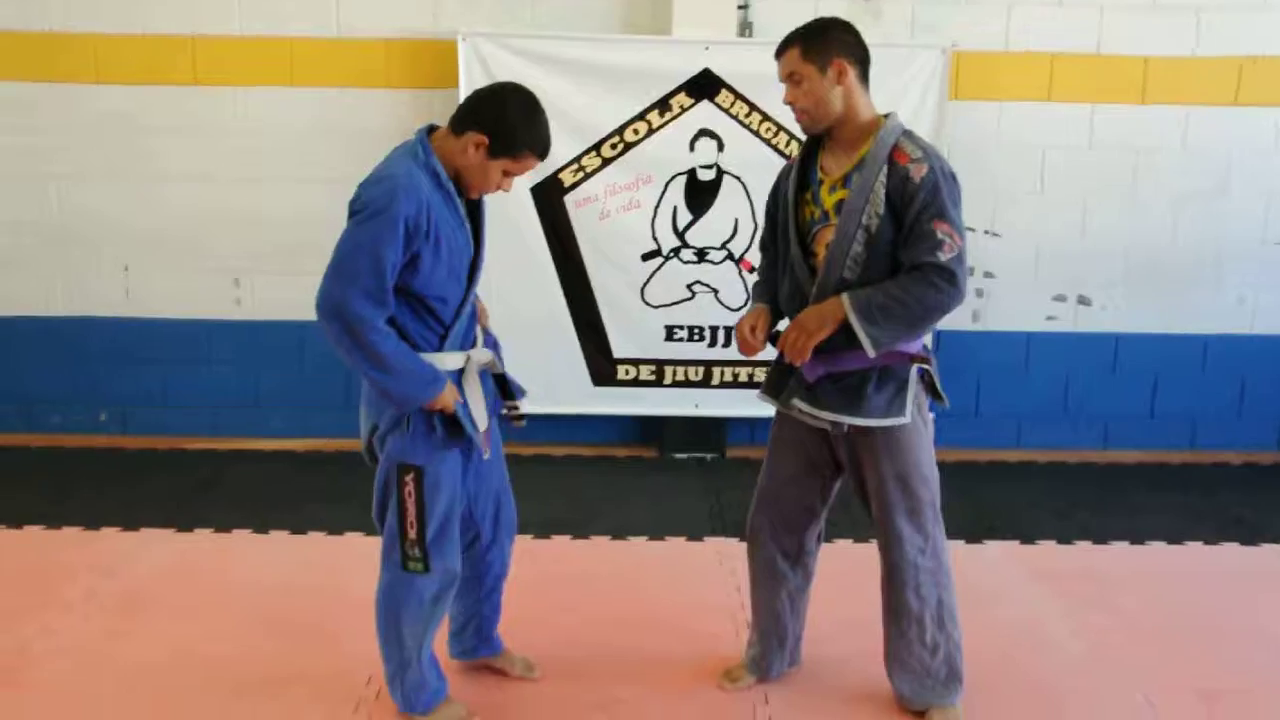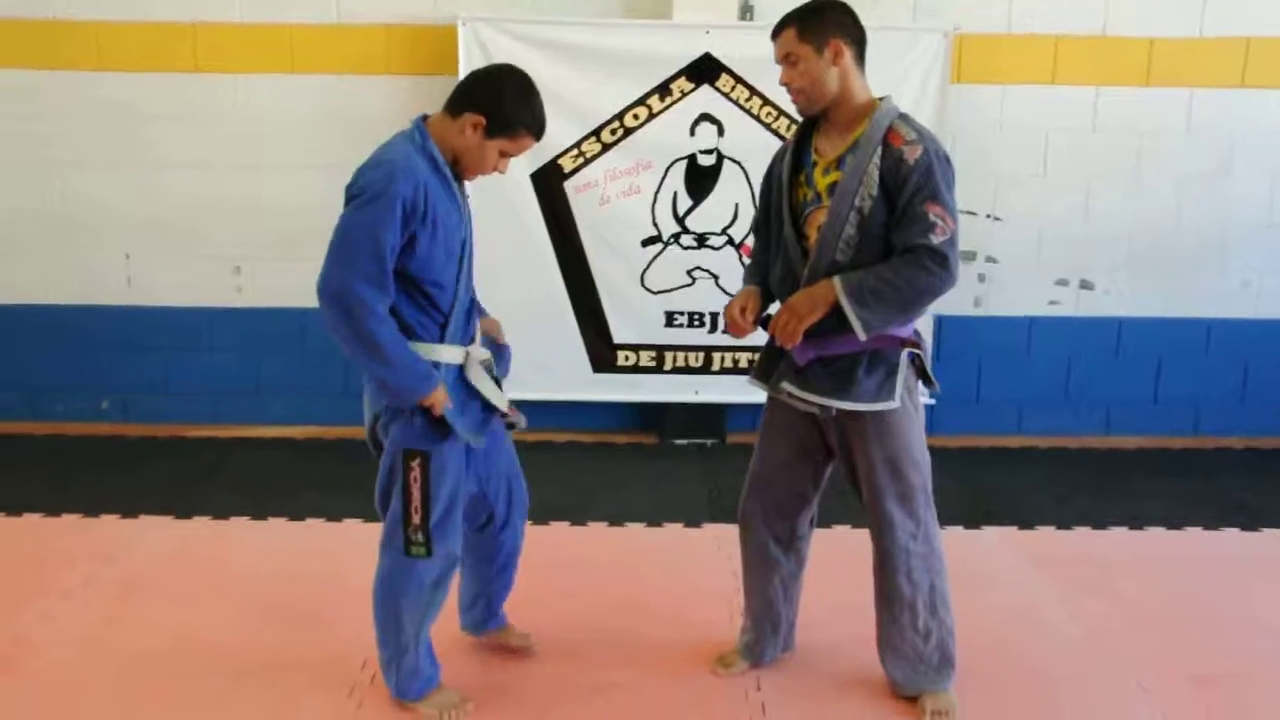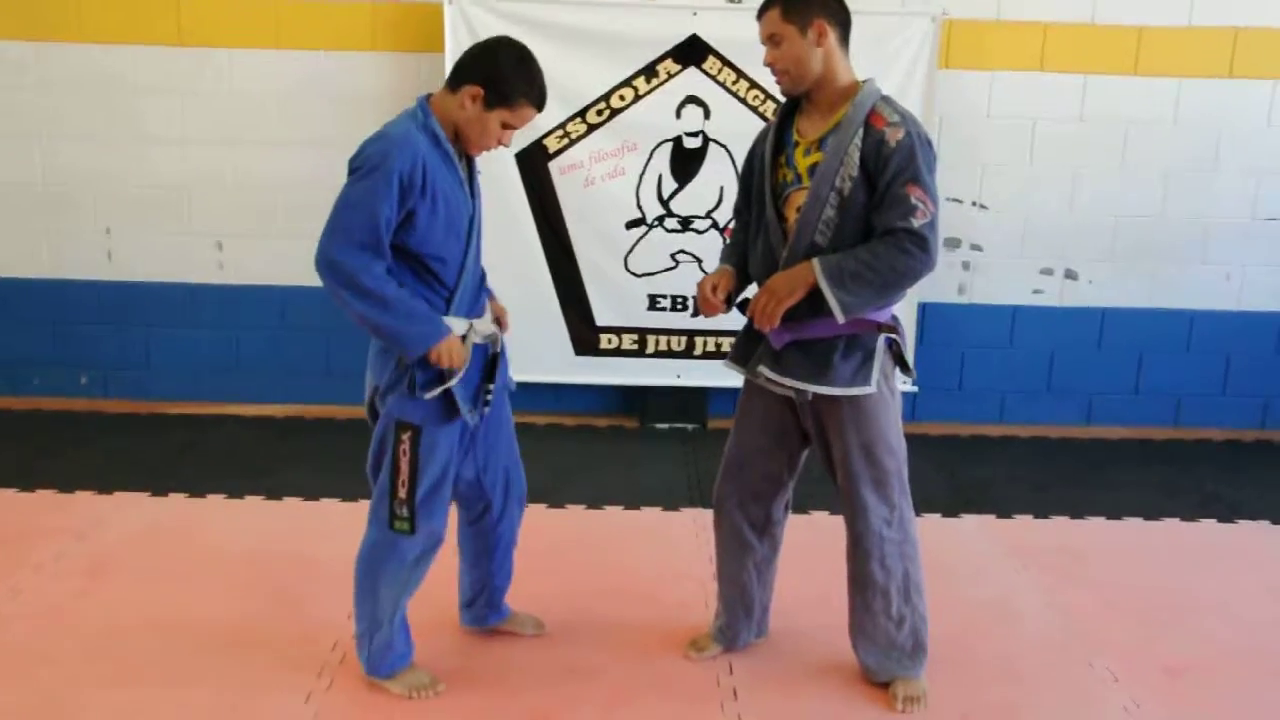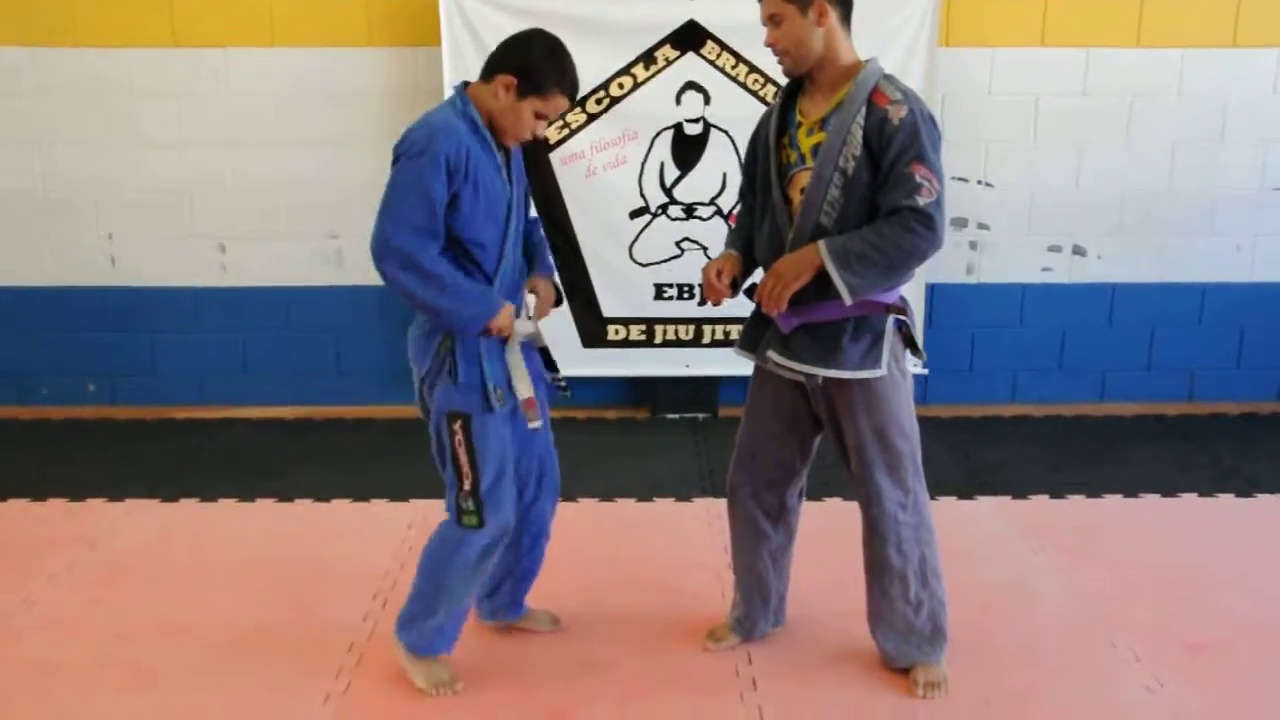
dt=0.3s
person 1, frame 1
left shoulder: (914, 167)
right shoulder: (799, 171)
left elbow: (942, 281)
left wrist: (839, 312)
right wrist: (764, 309)
left hip: (884, 390)
right hip: (807, 384)
left knee: (909, 546)
right knee: (775, 529)
right ankle: (770, 654)
person 1, frame 2
left shoulder: (908, 151)
right shoulder: (793, 155)
left elbow: (933, 264)
left wrist: (832, 294)
right wrist: (755, 291)
left hip: (874, 373)
right hip: (797, 367)
left knee: (902, 529)
right knee: (768, 512)
right ankle: (763, 638)
person 1, frame 3
left shoulder: (890, 133)
right shoulder: (775, 136)
left elbow: (914, 248)
left wrist: (811, 275)
right wrist: (731, 270)
left hip: (852, 356)
right hip: (776, 349)
left knee: (876, 515)
right knee: (742, 497)
left ankle: (895, 658)
right ankle: (737, 623)
person 1, frame 4
left shoulder: (893, 113)
right shoulder: (779, 117)
left elbow: (918, 227)
left wrist: (818, 257)
right wrist: (735, 256)
left hip: (861, 338)
right hip: (783, 333)
left knee: (891, 499)
right knee: (756, 484)
left ankle: (915, 642)
right ankle: (755, 611)
person 2, frame 1
left shoulder: (448, 175)
right shoulder: (398, 193)
right elbow: (343, 305)
left wrist: (468, 310)
right wrist: (423, 386)
left hip: (465, 385)
right hip: (417, 402)
left knee: (490, 526)
right knee: (425, 558)
left ankle: (476, 643)
person 2, frame 2
left shoulder: (442, 169)
right shoulder: (395, 178)
right elbow: (346, 291)
left wrist: (476, 317)
right wrist: (415, 383)
left hip: (466, 375)
right hip: (421, 391)
left knee: (501, 503)
right knee: (423, 544)
left ankle: (484, 616)
person 2, frame 3
left shoulder: (455, 148)
right shoulder: (396, 154)
right elbow: (342, 259)
left wrist: (484, 297)
right wrist: (427, 336)
left hip: (474, 355)
right hip: (421, 366)
left knee: (499, 492)
right knee: (410, 523)
left ankle: (485, 608)
right ankle: (383, 655)
person 2, frame 4
left shoulder: (502, 141)
right shoulder: (437, 142)
right elbow: (398, 253)
left wrist: (540, 273)
right wrist: (486, 313)
left hip: (510, 343)
right hip: (461, 354)
left knee: (534, 489)
right knee: (483, 515)
left ankle: (503, 602)
right ankle: (421, 640)
person 3, frame 1
left shoulder: (733, 185)
right shoulder: (678, 183)
left elbow: (747, 225)
right elbow: (661, 222)
left wrist: (728, 251)
right wrist: (677, 249)
left hip: (720, 261)
right hip: (683, 259)
left knee: (736, 300)
right knee: (653, 296)
left ankle: (714, 287)
right ankle: (694, 287)
person 3, frame 2
left shoulder: (734, 170)
right shoulder: (678, 168)
left elbow: (747, 211)
right elbow: (661, 207)
left wrist: (727, 237)
right wrist: (677, 234)
left hip: (720, 246)
right hip: (683, 245)
left knee: (737, 287)
right knee: (652, 282)
left ankle: (716, 273)
right ankle: (694, 273)
person 3, frame 3
left shoulder: (719, 153)
right shoulder: (663, 150)
left elbow: (732, 194)
right elbow: (646, 189)
left wrist: (712, 220)
right wrist: (662, 217)
left hip: (705, 230)
right hip: (668, 228)
right knee: (636, 265)
left ankle: (699, 257)
right ankle: (678, 256)
person 3, frame 4
left shoulder: (721, 139)
right shoulder: (664, 137)
left elbow: (735, 180)
right elbow: (648, 178)
left wrist: (716, 207)
right wrist: (665, 205)
left hip: (709, 217)
right hip: (671, 216)
right knee: (640, 254)
left ankle: (703, 245)
right ankle: (684, 244)
